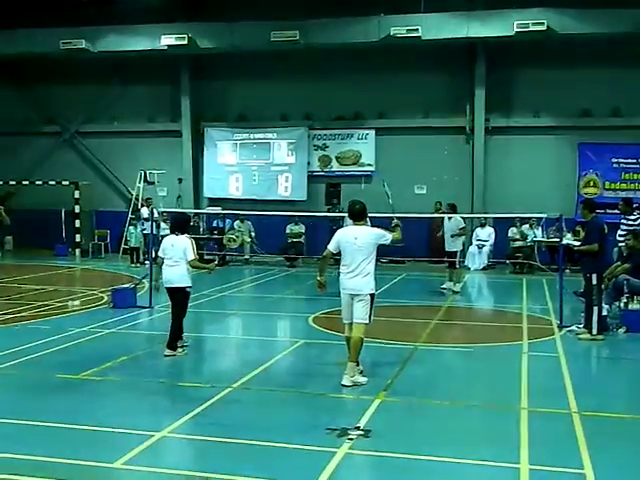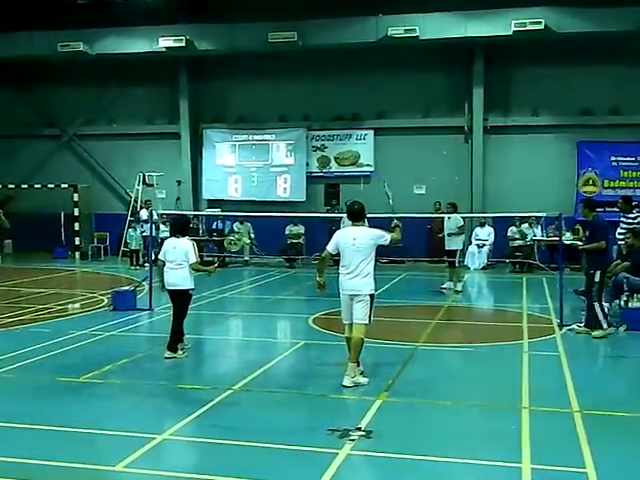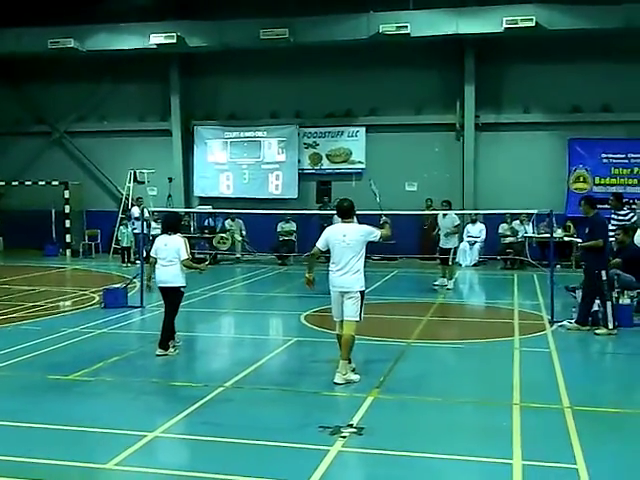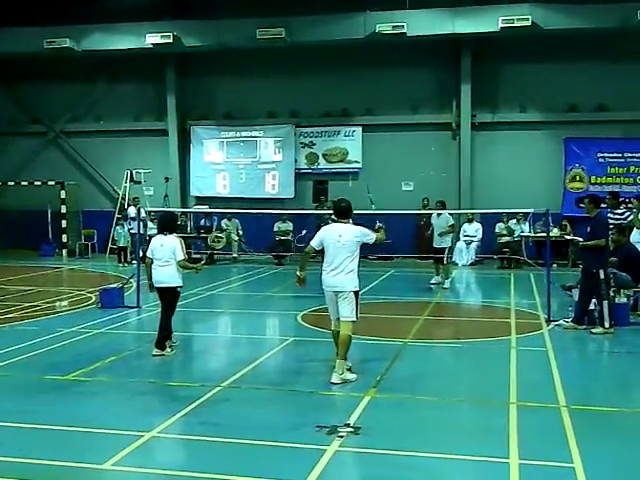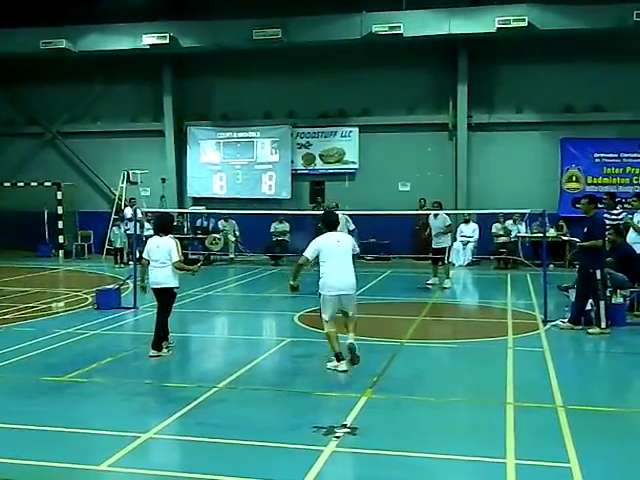
dt=0.5s
person 1, frame 1
left shoulder: (341, 233)
right shoulder: (374, 233)
left elbow: (326, 255)
right elbow: (397, 237)
left wrist: (320, 276)
right wrist: (397, 226)
left hip: (346, 286)
right hip: (364, 288)
left knee: (349, 326)
right knee: (358, 328)
left ankle: (354, 365)
right ankle: (350, 373)
person 1, frame 2
left shoulder: (340, 234)
right shoulder: (373, 234)
left elbow: (324, 257)
right elbow: (396, 238)
left wrist: (320, 276)
right wrist: (397, 227)
left hip: (345, 287)
right hip: (363, 288)
left knee: (349, 327)
right knee: (358, 329)
left ankle: (355, 365)
right ankle: (351, 374)
person 1, frame 3
left shoulder: (330, 231)
right shoulder: (363, 230)
left elbow: (314, 253)
right elbow: (386, 234)
left wrist: (309, 273)
right wrist: (386, 223)
left hip: (336, 284)
right hip: (354, 285)
left knee: (340, 324)
right knee: (349, 326)
left ankle: (346, 362)
right ankle: (343, 371)
person 1, frame 4
left shoulder: (325, 230)
right shoulder: (358, 231)
left elbow: (308, 252)
right elbow: (381, 238)
left wrist: (300, 271)
right wrist: (380, 228)
left hip: (329, 283)
right hip: (348, 284)
left knee: (336, 321)
right knee: (346, 325)
left ankle: (342, 360)
right ankle: (339, 371)
person 1, frame 5
left shoulder: (319, 241)
right shoulder: (348, 238)
left elbow: (301, 263)
right elbow: (356, 251)
left wrist: (293, 280)
left hip: (328, 286)
right hip: (349, 284)
left knee: (329, 322)
right knee: (350, 315)
left ankle: (339, 359)
right ankle: (351, 341)
person 2, frame 1
left shoulder: (166, 240)
right shoulder: (187, 241)
left elbow: (159, 261)
right elbow: (192, 263)
left wrist: (157, 280)
right wrist: (208, 267)
left hip: (168, 280)
right hip: (181, 281)
left knee: (177, 311)
right knee: (179, 313)
left ankle: (179, 339)
right ankle: (171, 348)
person 2, frame 2
left shoulder: (167, 242)
right shoulder: (189, 243)
left elbow: (160, 264)
right elbow: (194, 266)
left wrist: (162, 280)
right wrist: (208, 269)
left hip: (170, 283)
right hip: (184, 284)
left knee: (178, 313)
right knee: (179, 315)
left ankle: (179, 340)
right ankle: (172, 349)
person 2, frame 3
left shoulder: (159, 239)
right shoulder: (180, 240)
left elbow: (152, 261)
right elbow: (185, 263)
left wrist: (149, 279)
right wrist: (199, 267)
left hip: (161, 280)
right hip: (175, 281)
left knee: (170, 310)
right knee: (170, 312)
left ankle: (171, 338)
right ankle: (163, 347)
person 2, frame 4
left shoulder: (154, 240)
right shoulder: (176, 240)
left elbow: (148, 262)
right elbow: (181, 263)
left wrist: (150, 280)
right wrist: (195, 267)
left hip: (158, 280)
right hip: (172, 281)
left knee: (166, 310)
right knee: (167, 313)
left ankle: (168, 338)
right ankle: (160, 347)
person 2, frame 5
left shoulder: (151, 241)
right shoulder: (172, 242)
left elbow: (144, 263)
right elbow: (177, 265)
left wrist: (142, 281)
right wrist: (192, 268)
left hip: (154, 282)
right hip: (168, 283)
left knee: (163, 311)
right knee: (163, 313)
left ankle: (164, 339)
right ankle: (156, 348)
person 3, frame 1
left shoulder: (594, 224)
right shoulder: (595, 222)
left elbow: (594, 247)
left wrist: (578, 248)
right wrist: (580, 244)
left hip: (594, 267)
right hip: (591, 266)
left knee: (594, 299)
right knee: (590, 298)
left ankle: (595, 331)
right ankle: (590, 326)
person 3, frame 2
left shoulder: (598, 223)
right shoulder: (591, 222)
left elbow: (602, 244)
left wrist: (583, 247)
right wrist: (583, 246)
left hip: (598, 265)
right hip: (592, 265)
left knee: (594, 296)
right knee: (590, 295)
left ankle: (604, 326)
right ankle: (591, 325)
person 3, frame 3
left shoulder: (598, 220)
right shoulder: (591, 220)
left elbow: (599, 242)
left wrist: (582, 245)
right wrist: (582, 251)
left hip: (599, 265)
right hip: (591, 264)
left knee: (604, 295)
right knee: (587, 294)
left ankle: (609, 326)
right ankle: (582, 322)
person 3, frame 4
left shoulder: (601, 220)
right shoulder: (593, 219)
left elbow: (602, 242)
left wrist: (584, 244)
right wrist: (581, 243)
left hip: (598, 264)
right hip: (589, 263)
left knee: (601, 294)
right knee: (584, 293)
left ankle: (606, 325)
right ankle: (578, 321)
person 3, frame 5
left shoulder: (597, 220)
right shoulder: (589, 219)
left elbow: (598, 242)
left wrist: (581, 244)
right wrist: (578, 244)
left hip: (595, 265)
right hip: (585, 264)
left knee: (598, 295)
right knee: (581, 293)
left ankle: (602, 325)
right ankle: (575, 321)
